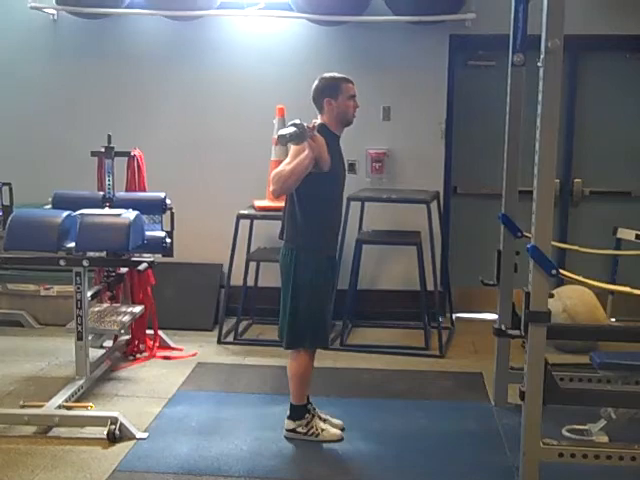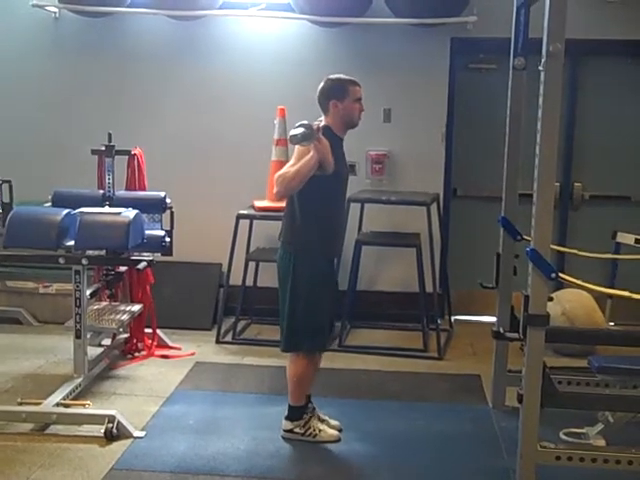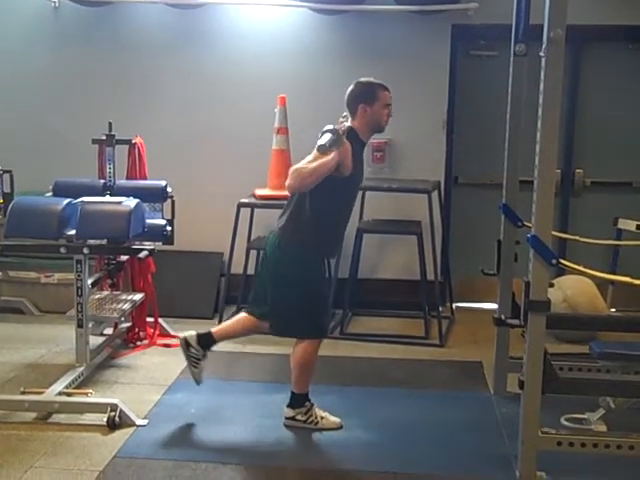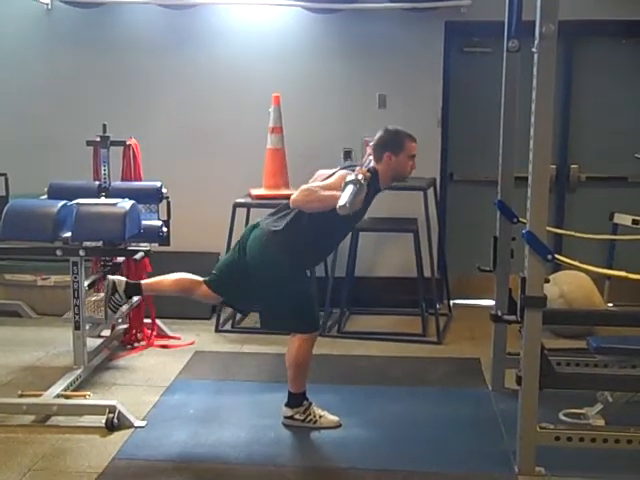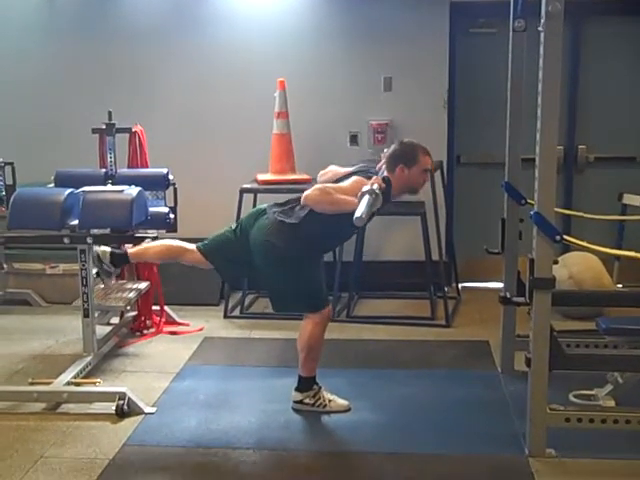
dt=1s
person 1, frame 1
left shoulder: (331, 141)
right shoulder: (315, 140)
right elbow: (278, 186)
right wrist: (310, 153)
left hip: (319, 251)
right hip: (304, 253)
left knee: (311, 338)
right knee: (302, 340)
left ankle: (305, 409)
right ankle: (297, 419)
person 1, frame 2
left shoulder: (334, 143)
right shoulder: (319, 143)
right elbow: (281, 188)
right wrist: (315, 156)
left hip: (319, 254)
right hip: (303, 255)
left knee: (317, 339)
right knee: (303, 342)
left ankle: (305, 407)
right ankle: (295, 420)
person 1, frame 3
left shoulder: (351, 144)
right shoulder: (342, 146)
right elbow: (294, 182)
right wrist: (334, 158)
left hip: (295, 244)
right hip: (298, 248)
left knee: (268, 316)
right knee: (311, 330)
left ankle: (201, 341)
right ankle: (298, 408)
person 1, frame 4
left shoulder: (362, 177)
left elbow: (320, 179)
right elbow: (300, 198)
right wrist: (343, 198)
left hip: (265, 240)
right hip: (277, 253)
left knee: (208, 290)
right knee: (305, 330)
left ankle: (128, 287)
right ankle: (296, 408)
person 1, frame 5
left shoulder: (370, 176)
right shoulder: (368, 188)
left elbow: (326, 174)
right elbow: (312, 197)
right wrist: (356, 204)
left hip: (265, 221)
right hip: (280, 243)
left knee: (192, 254)
right knee: (318, 313)
left ankle: (117, 257)
right ankle: (306, 392)
